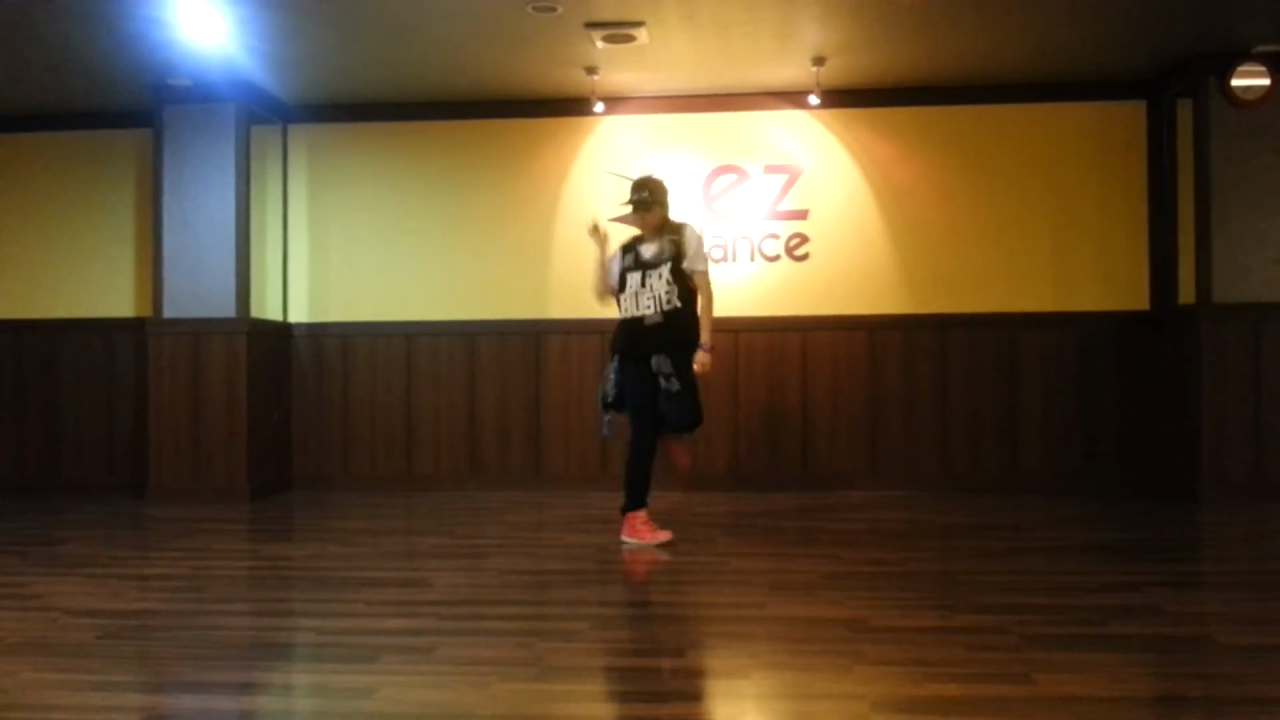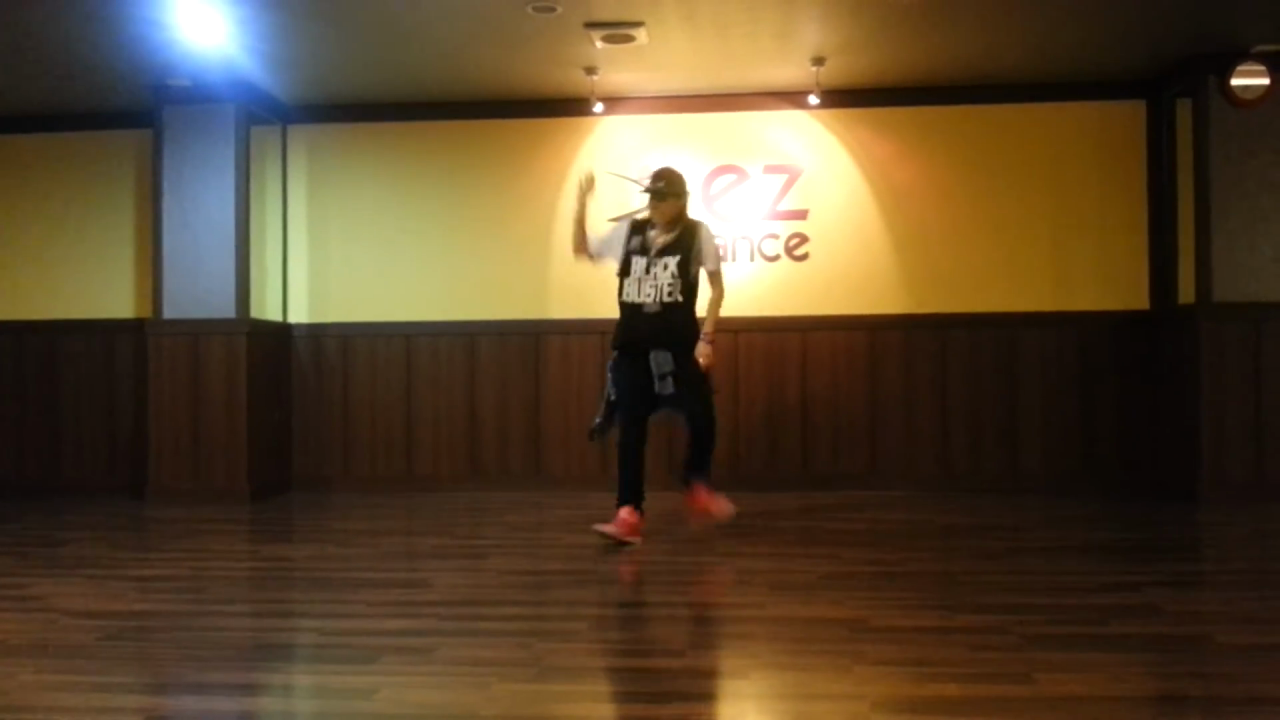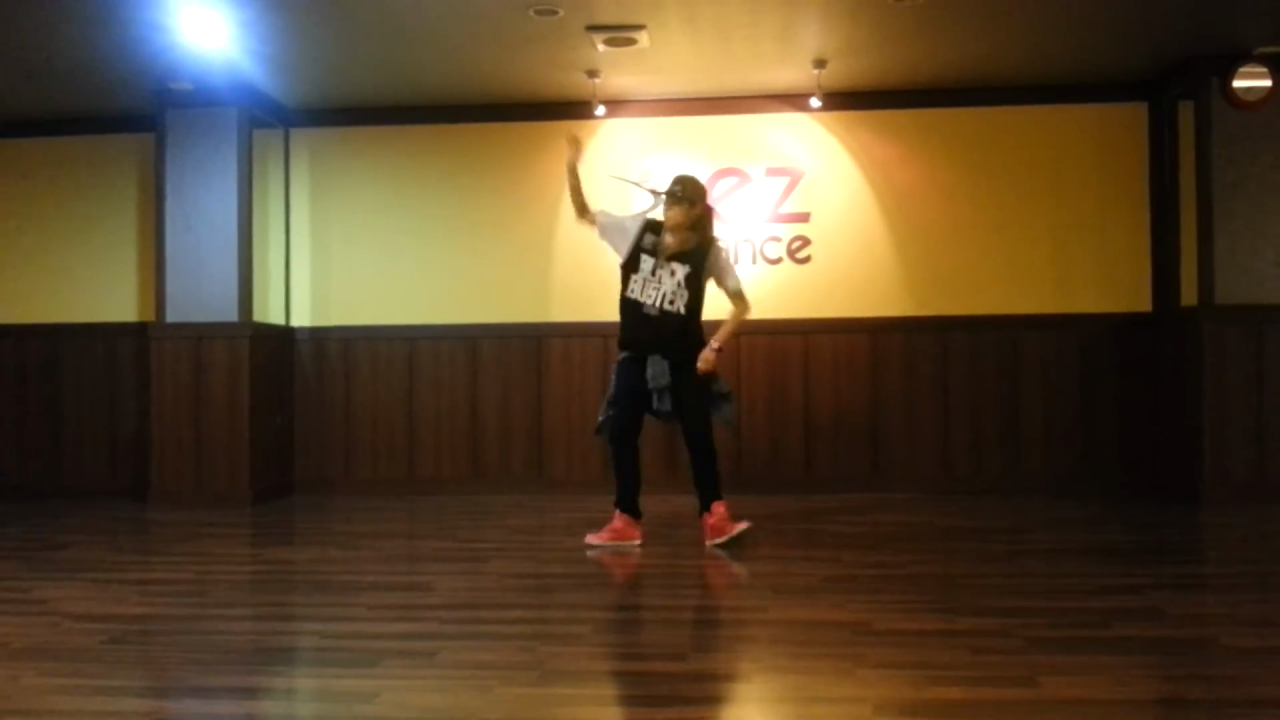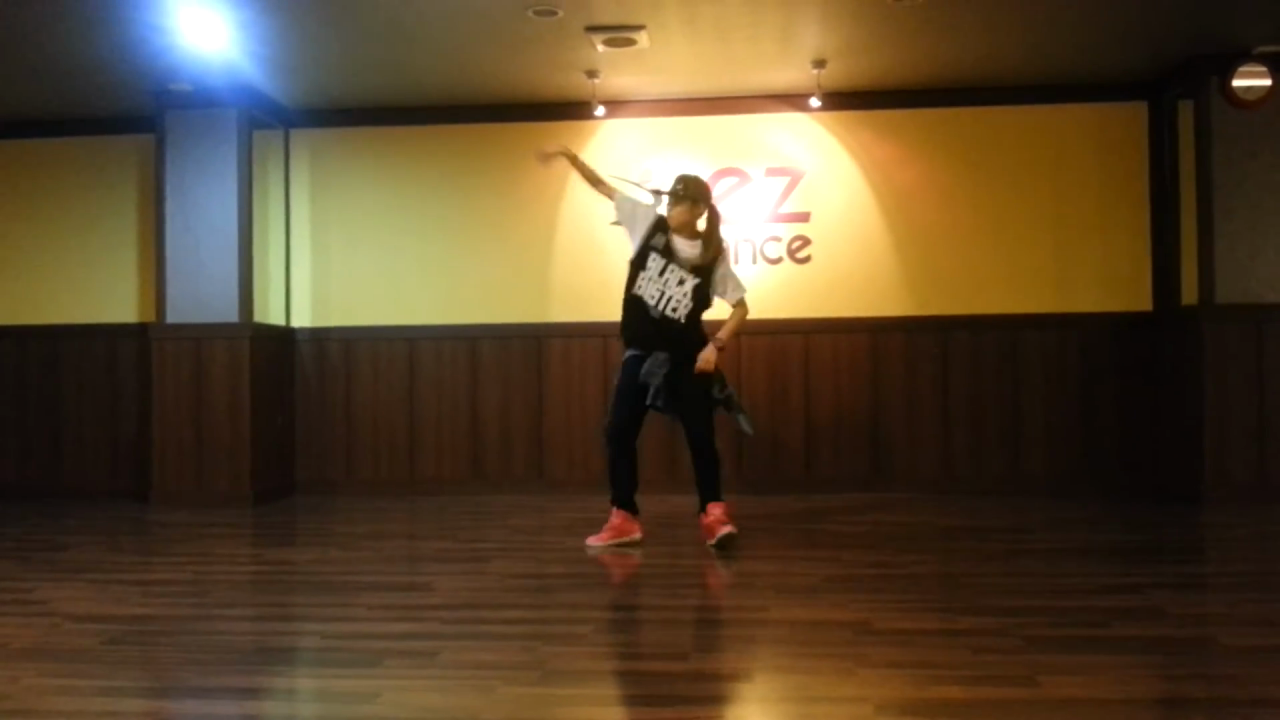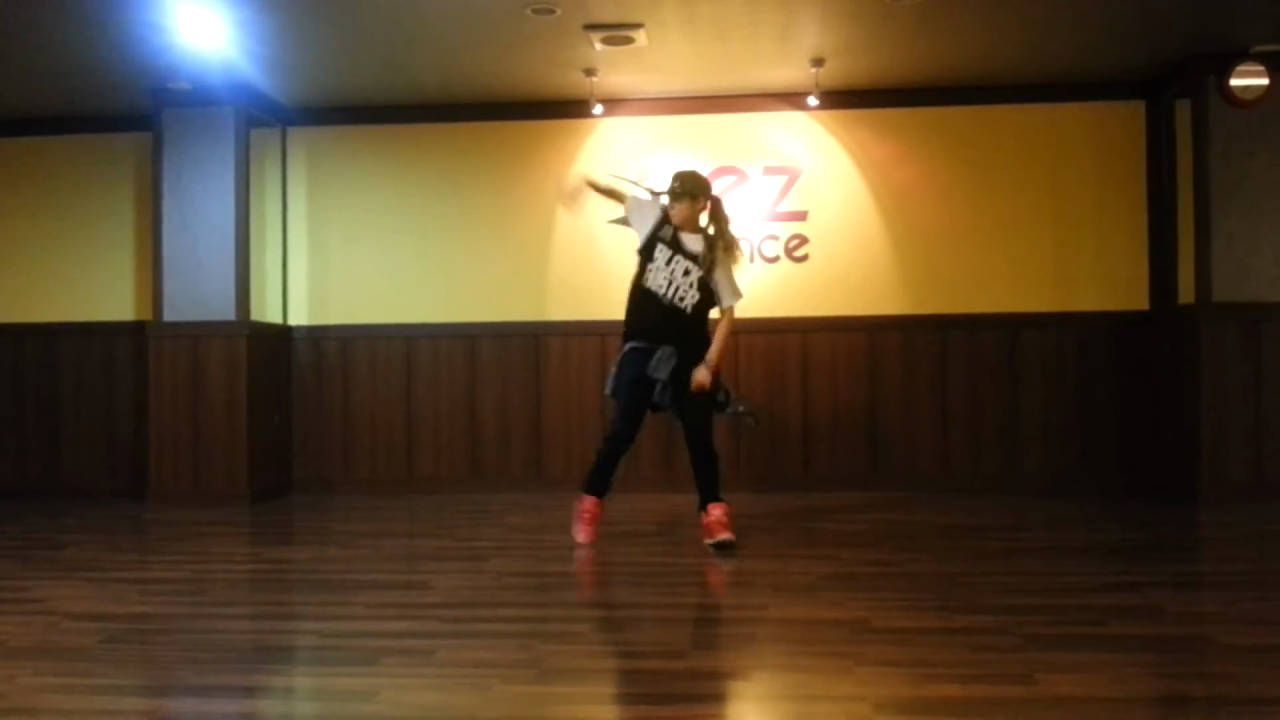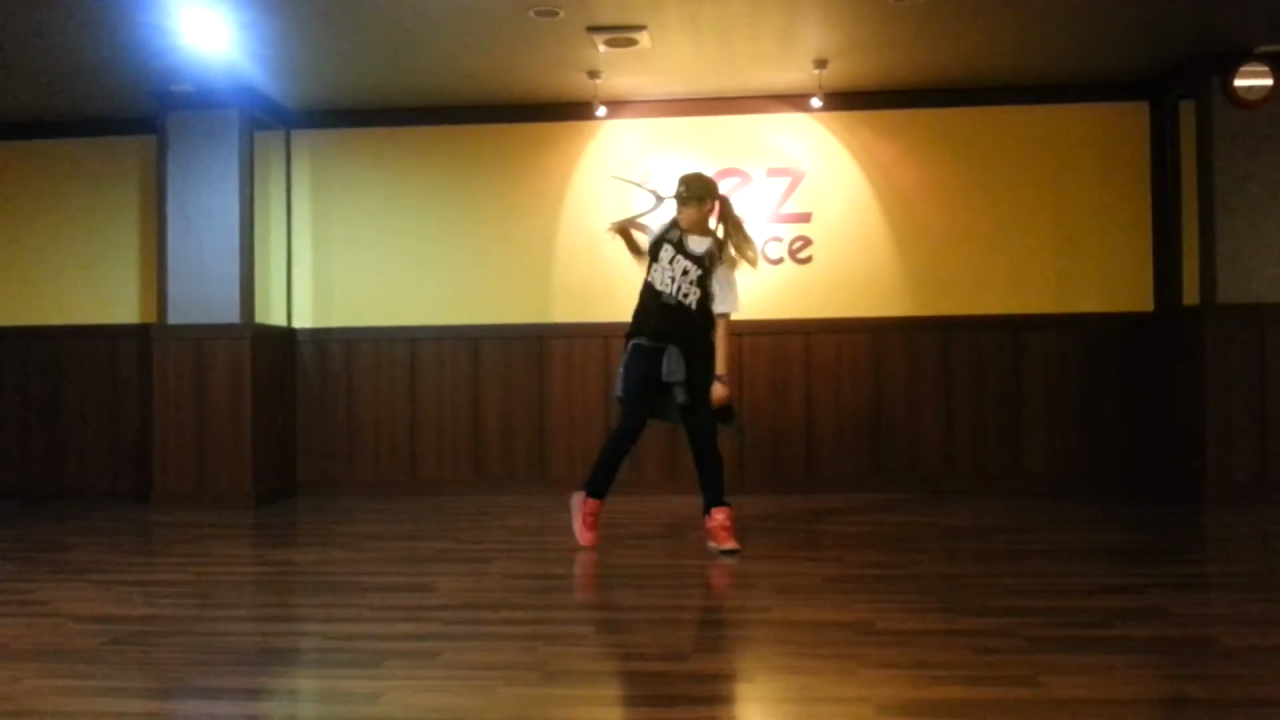
dt=0.1s
person 1, frame 1
left shoulder: (685, 238)
right shoulder: (625, 252)
left elbow: (704, 291)
right elbow: (604, 296)
left wrist: (705, 345)
right wrist: (603, 254)
left hip: (677, 350)
right hip: (634, 353)
left knee: (687, 418)
right knee: (643, 433)
left ankle: (668, 430)
right ankle: (637, 519)
person 1, frame 2
left shoulder: (697, 234)
right shoulder: (628, 232)
left elbow: (717, 288)
right elbow: (581, 250)
left wrist: (706, 336)
right wrist: (582, 204)
left hip: (678, 346)
right hip: (633, 349)
left knee: (702, 419)
right knee: (631, 431)
left ankle: (697, 488)
right ankle: (628, 517)
person 1, frame 3
left shoulder: (709, 253)
right shoulder: (638, 229)
left elbow: (740, 303)
right elbow: (584, 215)
left wrist: (716, 345)
right wrist: (572, 169)
left hip: (685, 357)
right hip: (637, 356)
left knee: (699, 439)
right knee: (620, 431)
left ankle: (715, 519)
right ankle: (626, 522)
person 1, frame 4
left shoulder: (713, 256)
right shoulder: (650, 223)
left elbow: (741, 308)
right elbow: (605, 187)
left wrist: (716, 345)
right wrist: (568, 156)
left hip: (685, 358)
right hip: (641, 354)
left knee: (701, 437)
right knee: (620, 431)
left ankle: (714, 517)
right ankle: (624, 519)
person 1, frame 5
left shoulder: (715, 255)
right shoulder: (656, 218)
left elbow: (726, 315)
right elbow: (623, 197)
left wrist: (709, 363)
right wrist: (590, 185)
left hip: (686, 354)
right hip: (642, 347)
left knee: (700, 435)
right knee: (624, 428)
left ankle: (714, 518)
right ankle: (590, 504)
person 1, frame 6
left shoulder: (720, 258)
right shoulder: (669, 230)
left elbow: (722, 322)
right elbow: (645, 257)
left wrist: (721, 377)
right wrist: (627, 235)
left hip: (692, 356)
right hip: (648, 346)
left knee: (704, 439)
right knee: (628, 427)
left ankle: (718, 521)
right ankle: (590, 502)
